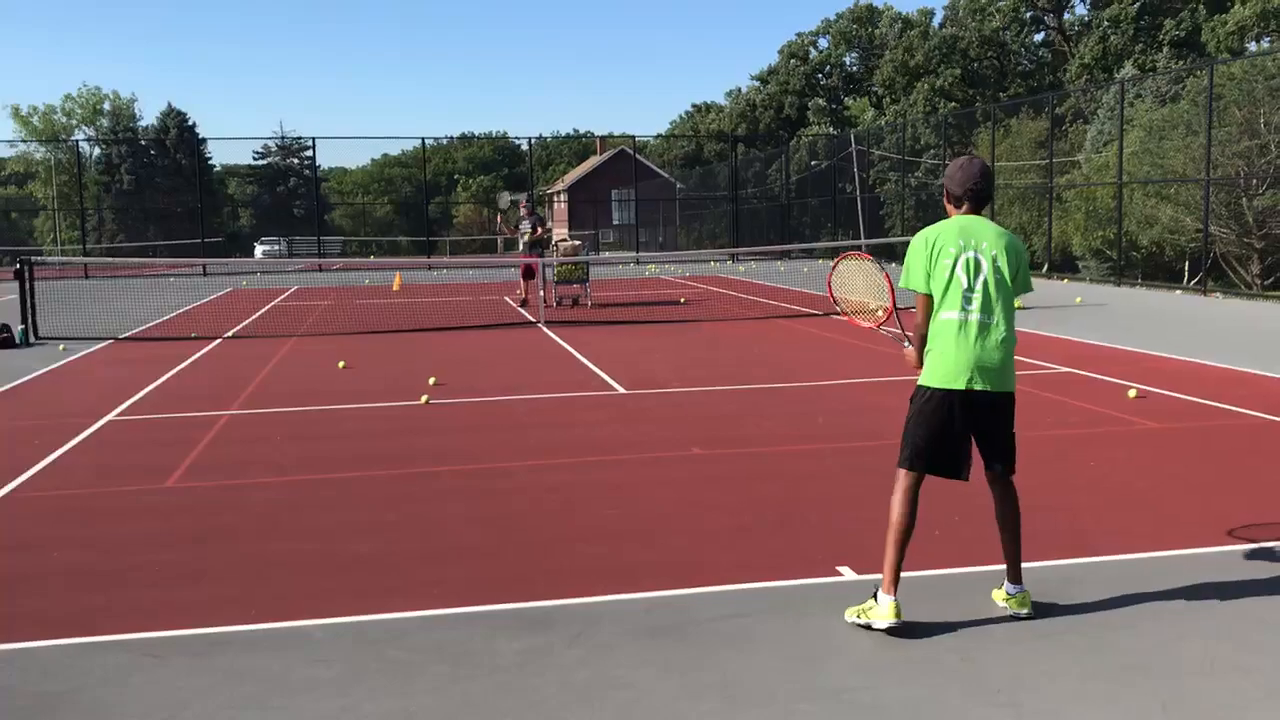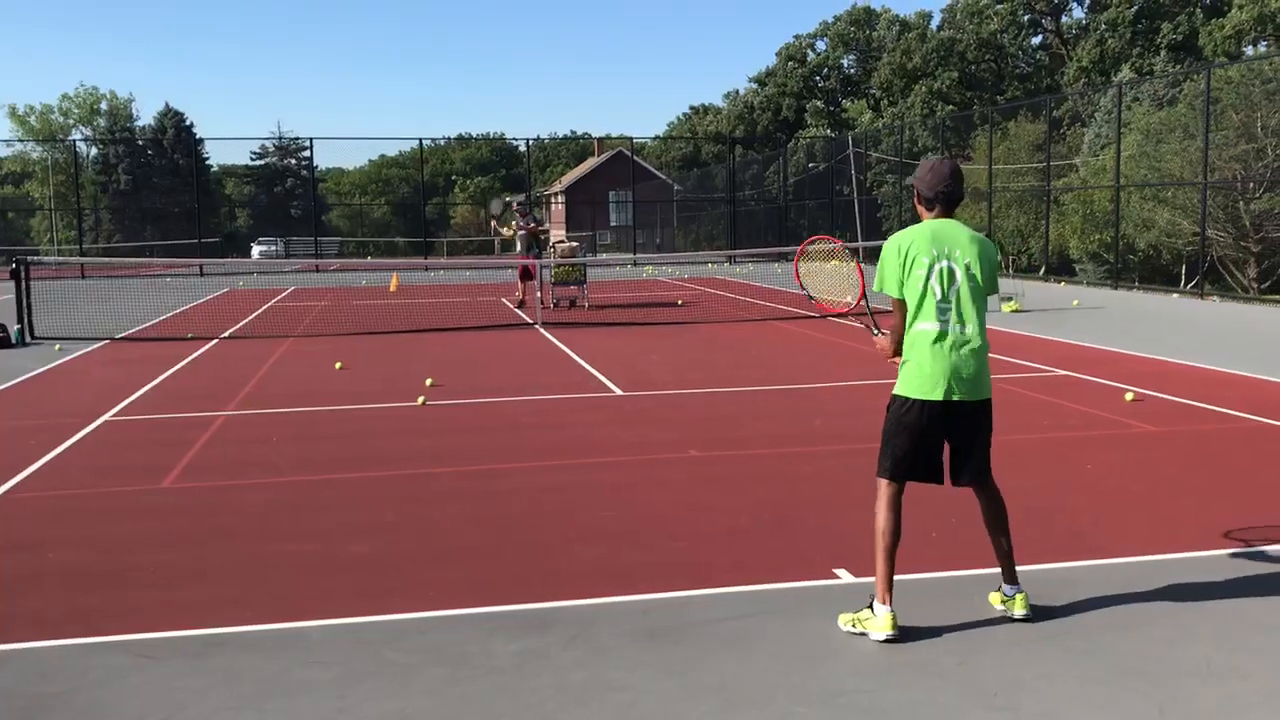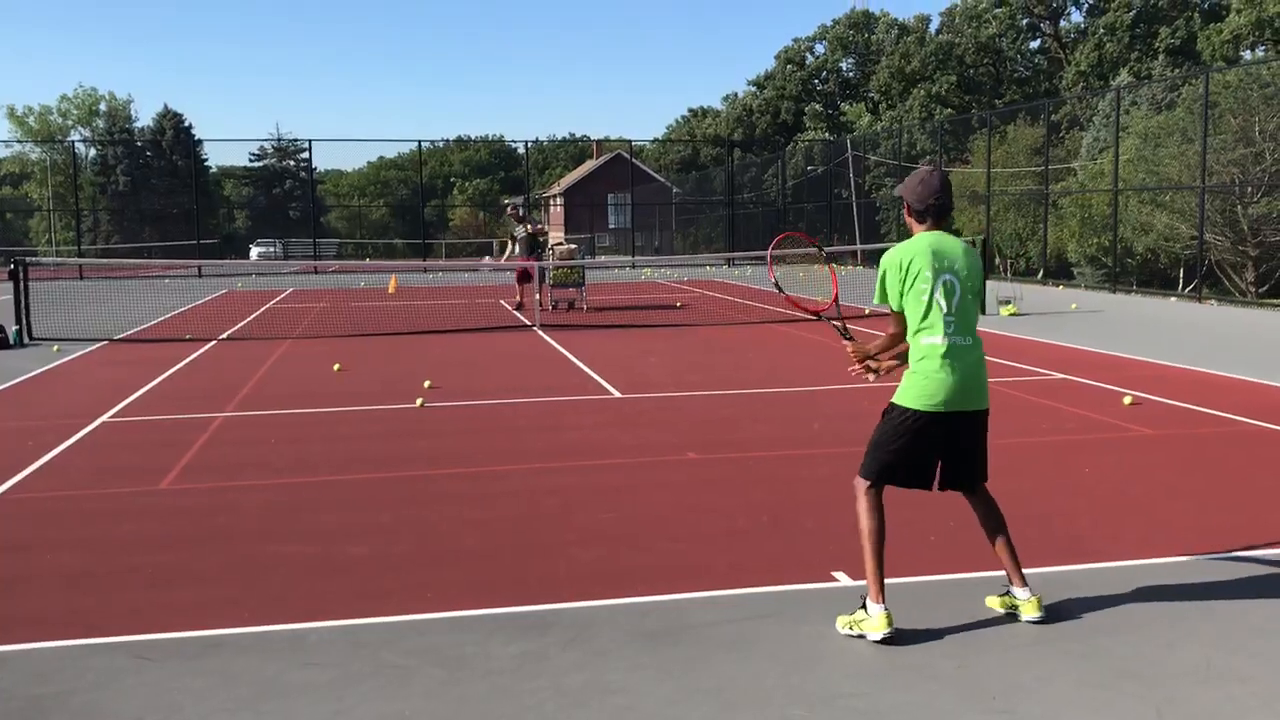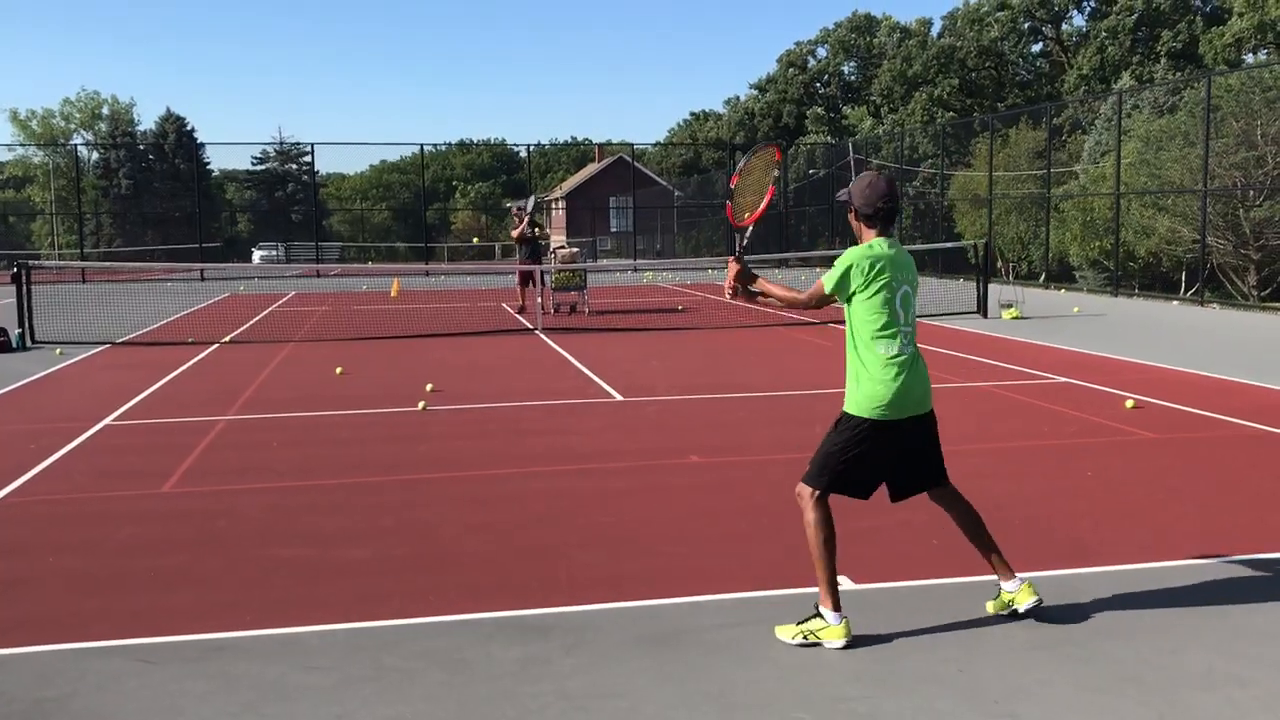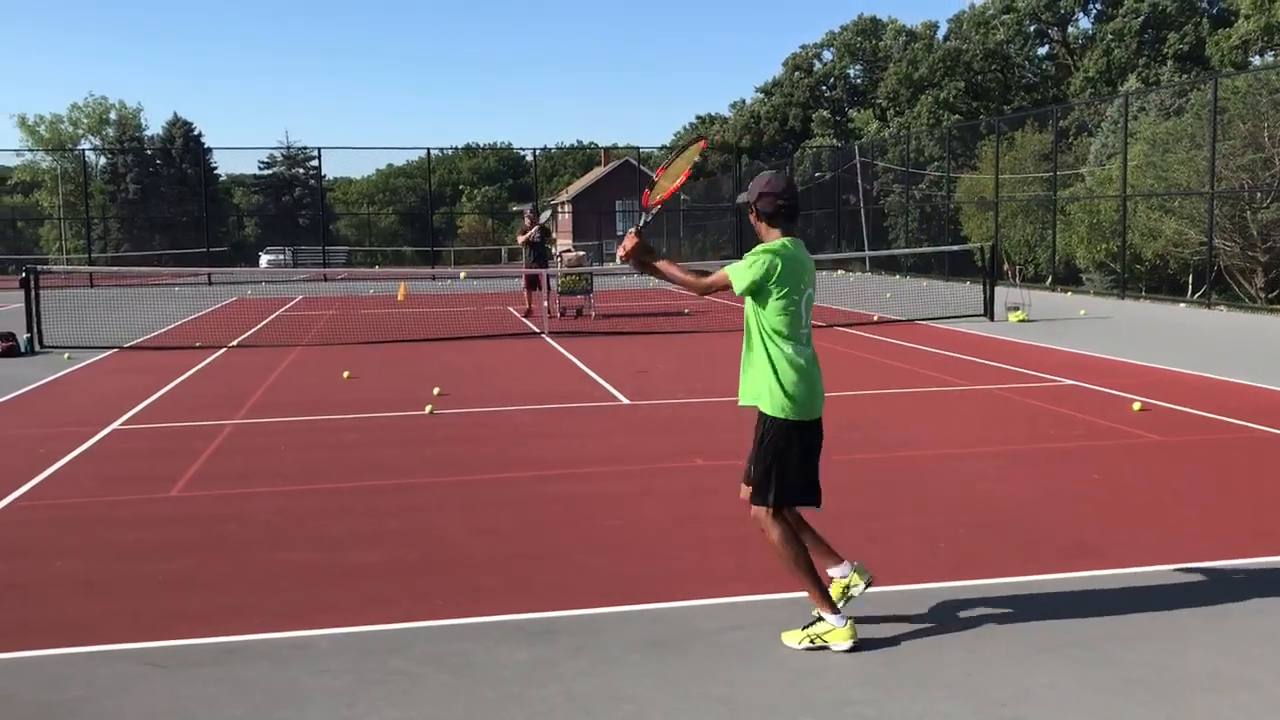
dt=0.3s
person 1, frame 1
left shoulder: (928, 238)
right shoulder: (1011, 242)
left elbow: (924, 314)
right elbow: (1002, 309)
left wrist: (916, 352)
left hip: (944, 375)
right hip: (997, 377)
left knee: (908, 477)
right knee: (1000, 477)
left ankle: (886, 599)
right ankle: (1014, 589)
person 1, frame 2
left shoulder: (900, 243)
right shoulder: (983, 246)
left elbow: (901, 319)
right elbow: (973, 310)
left wrist: (892, 346)
left hip: (921, 383)
right hip: (973, 382)
left knee: (889, 486)
right knee: (980, 481)
left ankle: (881, 609)
right ankle: (1013, 590)
person 1, frame 3
left shoulder: (899, 256)
right shoulder: (970, 255)
left elbow: (900, 331)
left wrist: (865, 353)
right wrist: (886, 362)
left hip: (924, 393)
right hip: (972, 391)
left knee: (867, 486)
right knee: (973, 488)
left ankle: (875, 608)
right ankle: (1022, 593)
person 1, frame 4
left shoulder: (859, 258)
right shoulder: (903, 259)
left elbow: (810, 301)
right elbow: (823, 298)
left wrist: (754, 285)
right wrist: (759, 291)
left hip: (873, 403)
right hip: (913, 399)
left knee: (811, 495)
right knee: (941, 491)
left ankle: (830, 618)
right ankle: (1016, 587)
person 1, frame 5
left shoulder: (771, 256)
right shoulder: (798, 256)
left elbow: (703, 285)
right elbow: (717, 282)
left wrist: (647, 257)
right wrist: (652, 261)
left hip: (783, 401)
right hip: (798, 397)
left knee: (767, 510)
right knee: (755, 496)
left ankle: (834, 621)
right ankle: (842, 571)
